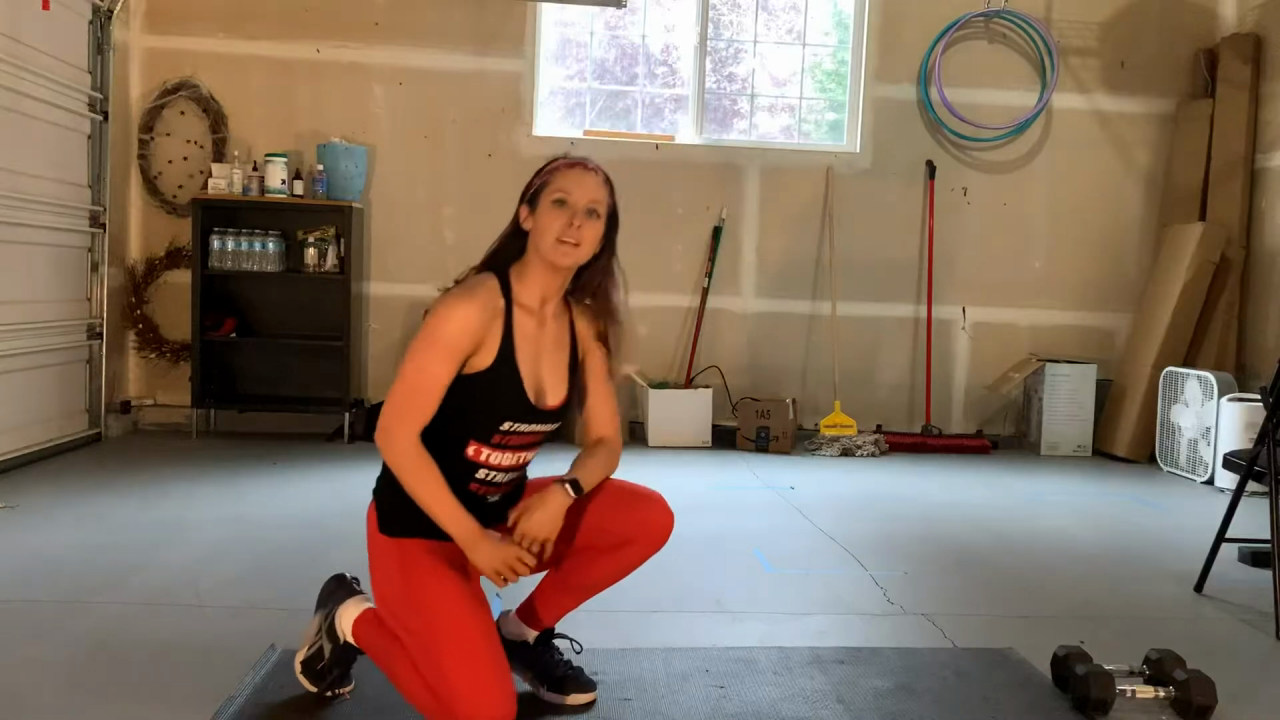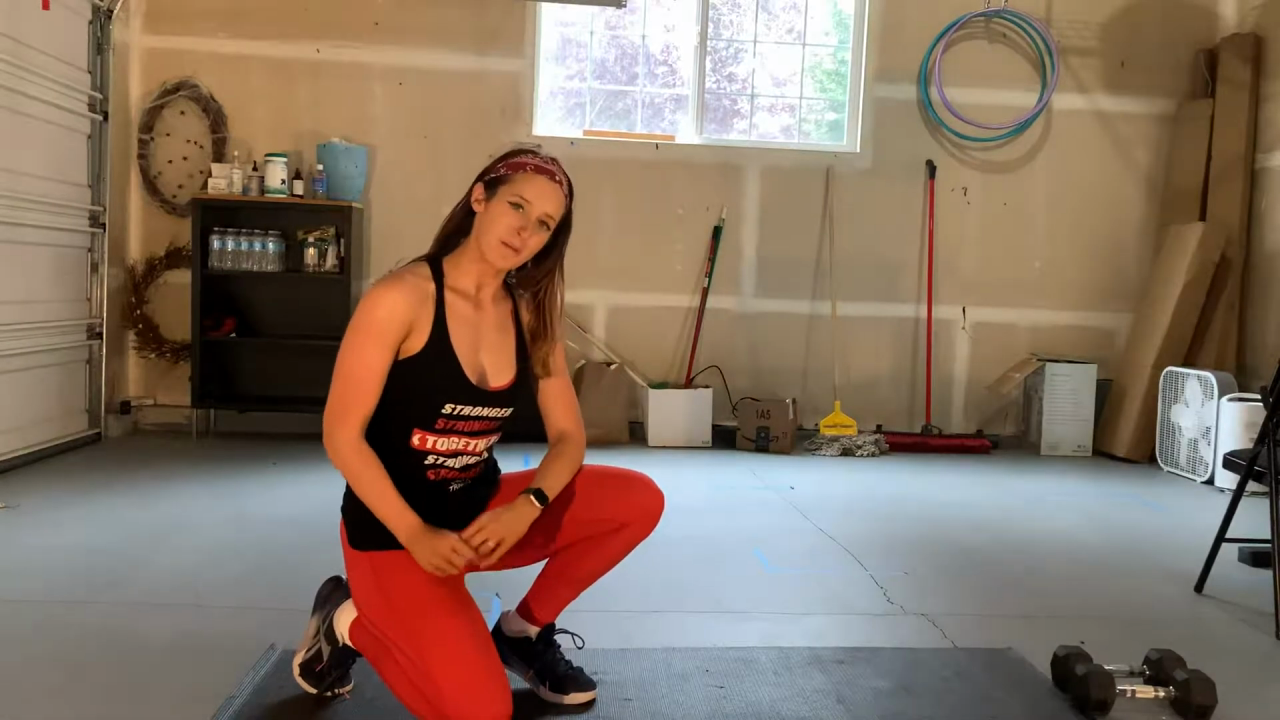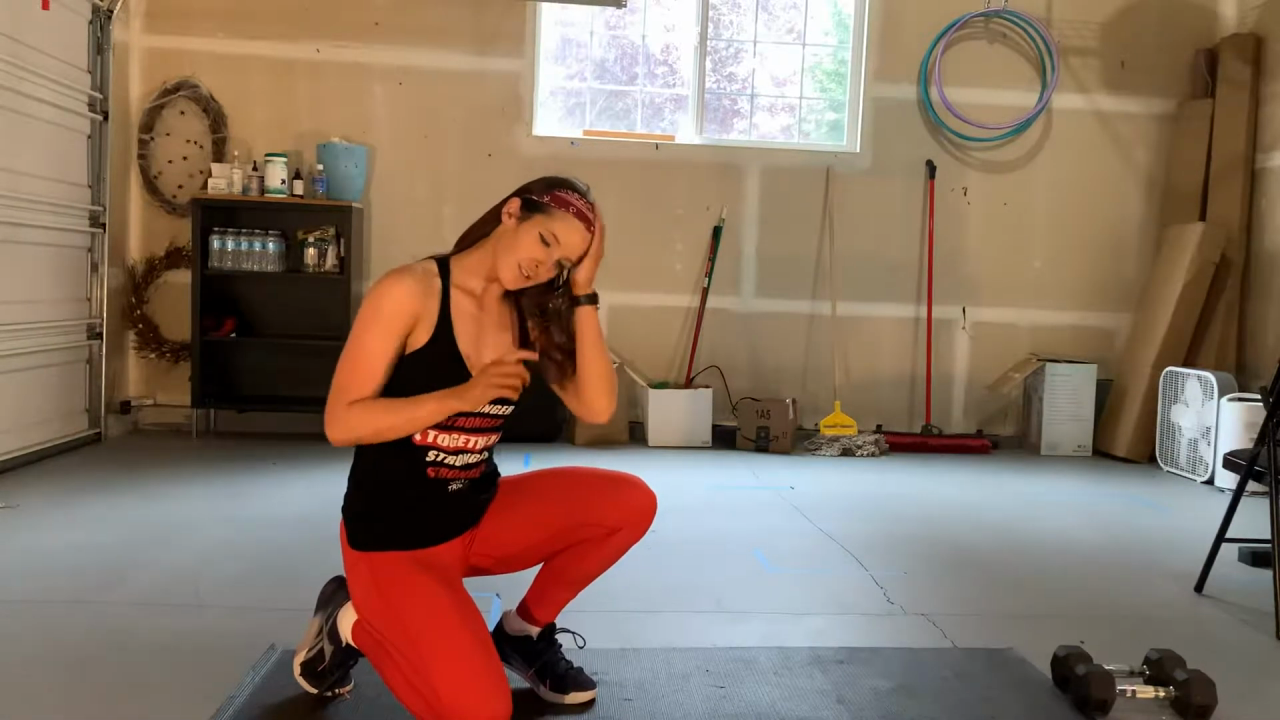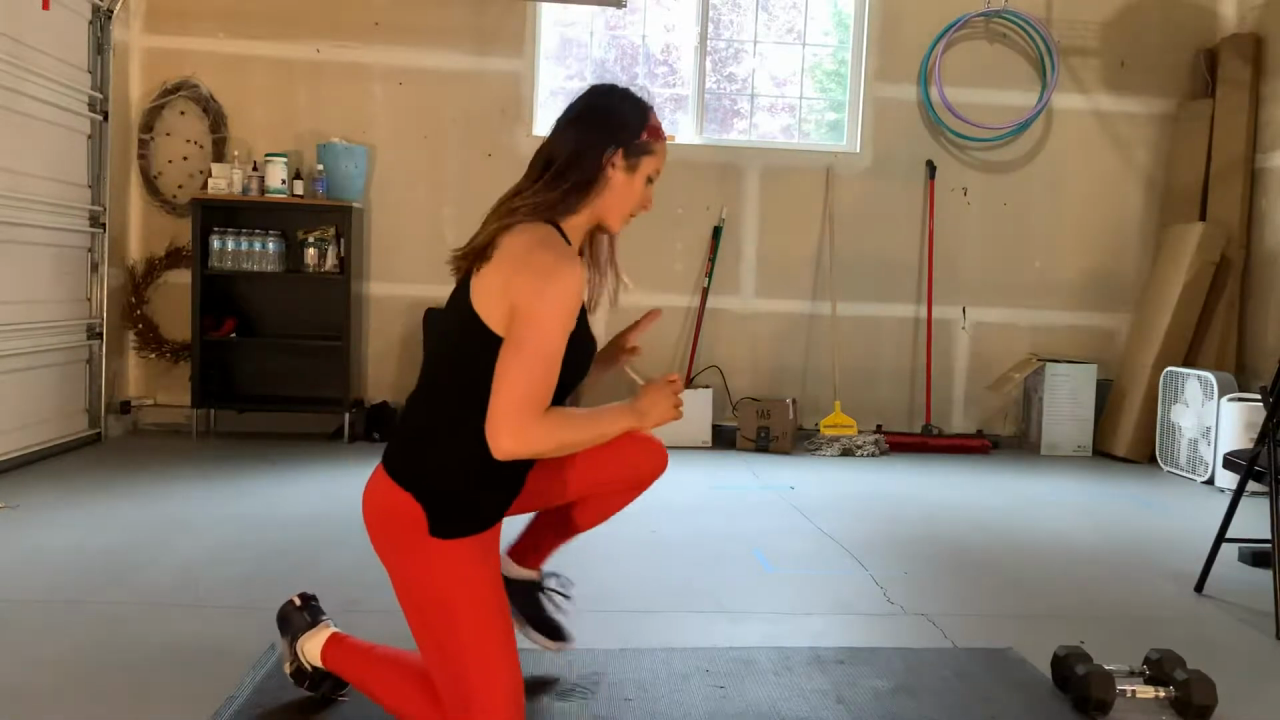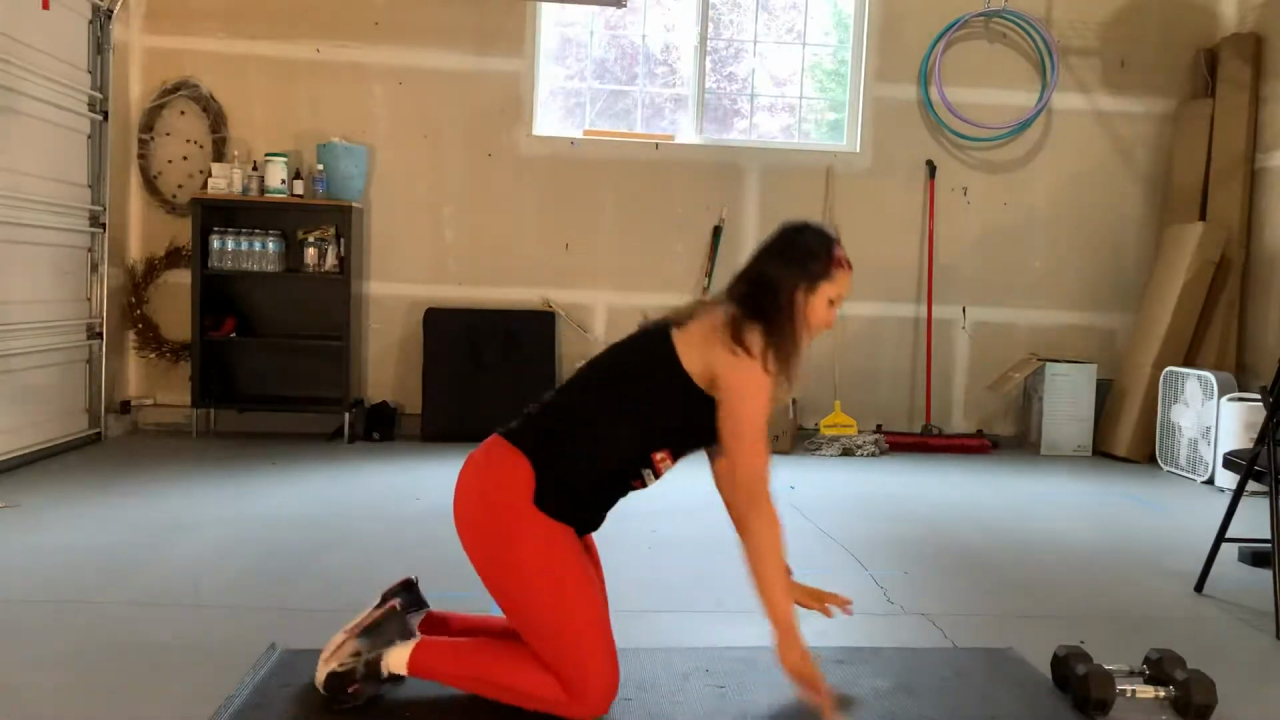
dt=1s
person 1, frame 1
left shoulder: (585, 326)
right shoulder: (473, 308)
left elbow: (604, 441)
right elbow: (395, 434)
left wrist: (563, 495)
right wrist: (471, 538)
left hip: (505, 510)
right hip: (418, 528)
left knee: (651, 519)
left ankle: (523, 633)
right ankle: (350, 620)
person 1, frame 2
left shoulder: (531, 313)
right shoulder: (401, 296)
left elbow: (568, 434)
right elbow: (341, 434)
left wrist: (525, 509)
right wrist: (415, 534)
left hip: (481, 509)
right hip: (393, 532)
left knee: (639, 500)
left ankle: (524, 630)
right ankle: (349, 622)
person 1, frame 3
left shoulder: (532, 314)
right shoulder: (408, 291)
left elbow: (597, 408)
right elbow: (342, 423)
left wrist: (582, 292)
right wrist: (462, 395)
left hip: (479, 514)
right hip: (394, 537)
left knee: (631, 503)
left ankle: (524, 631)
right ankle: (352, 625)
person 1, frame 4
left shoulder: (538, 240)
right shoulder: (551, 264)
right elbow: (513, 434)
left wrist: (600, 359)
right wrist: (633, 412)
left hip: (480, 476)
right hip: (430, 508)
left knee: (644, 458)
left ankle: (518, 572)
right ankle: (321, 643)
person 1, frame 5
left shoulder: (726, 338)
right shoulder: (743, 346)
left elbow: (735, 483)
right elbow: (752, 499)
left wrist: (783, 584)
right wrist: (787, 636)
left hip: (546, 507)
right hip: (514, 501)
left knee: (577, 661)
left ankle: (415, 621)
right ankle: (398, 651)
